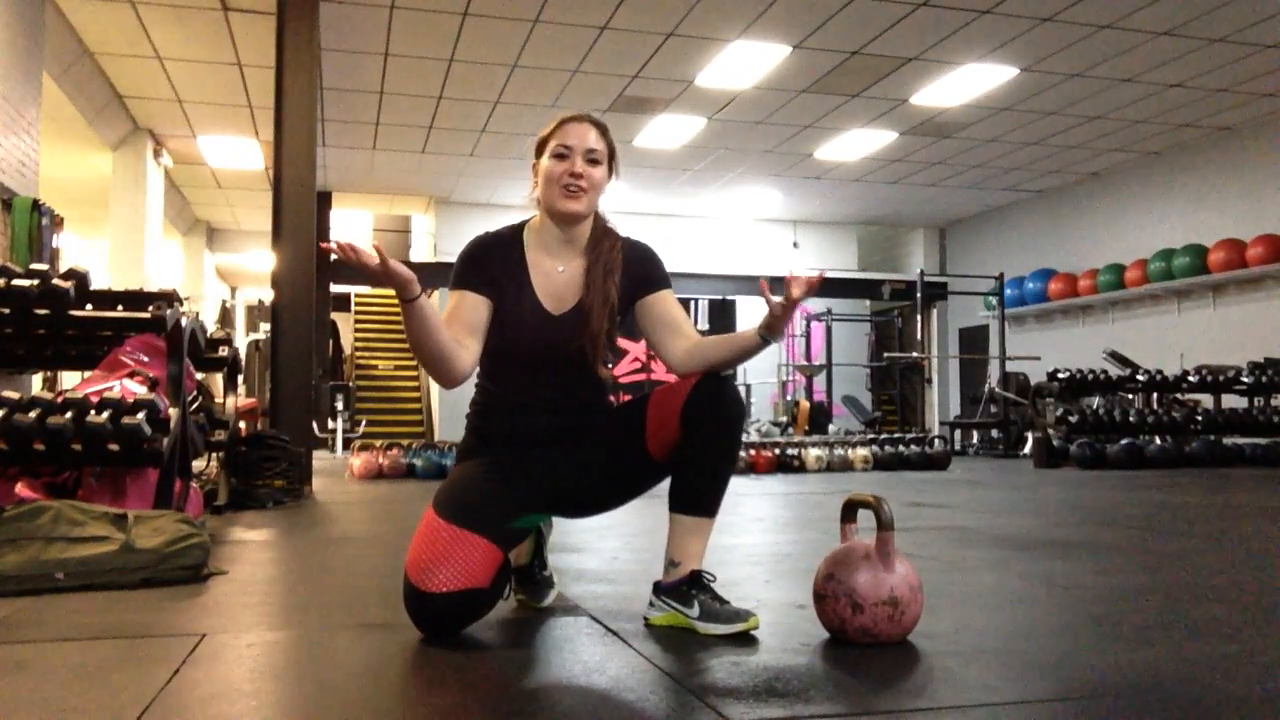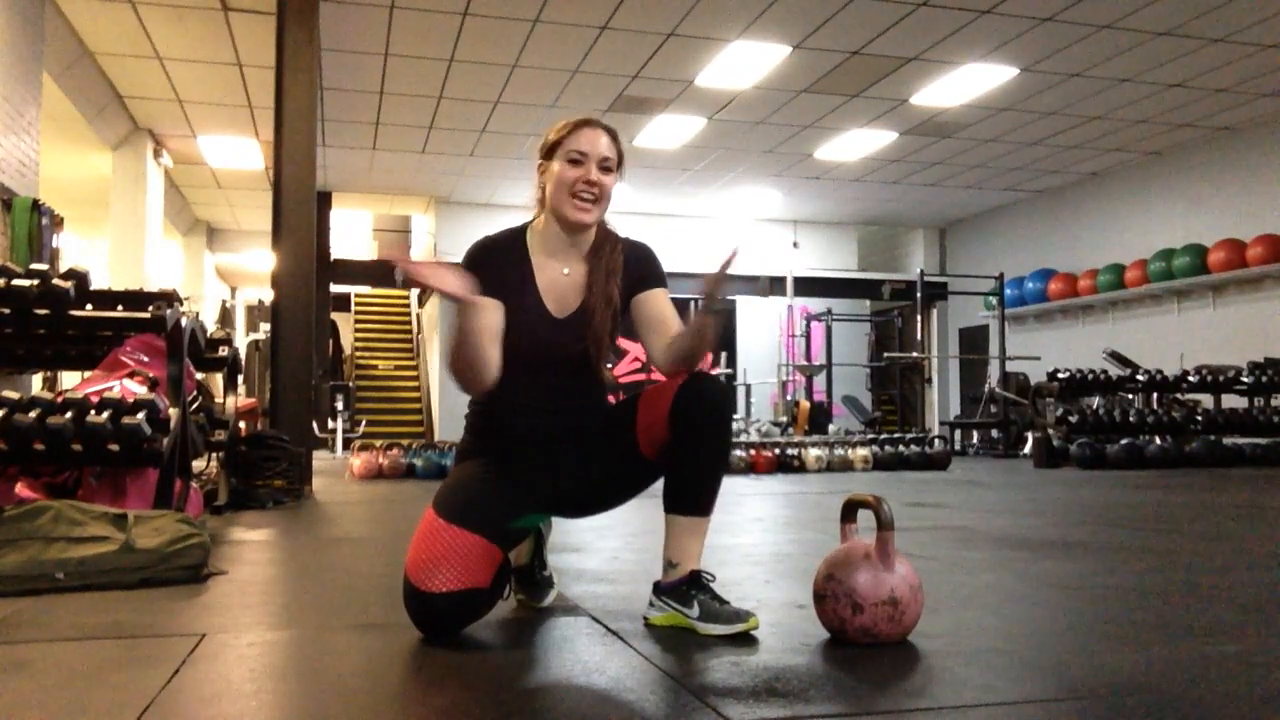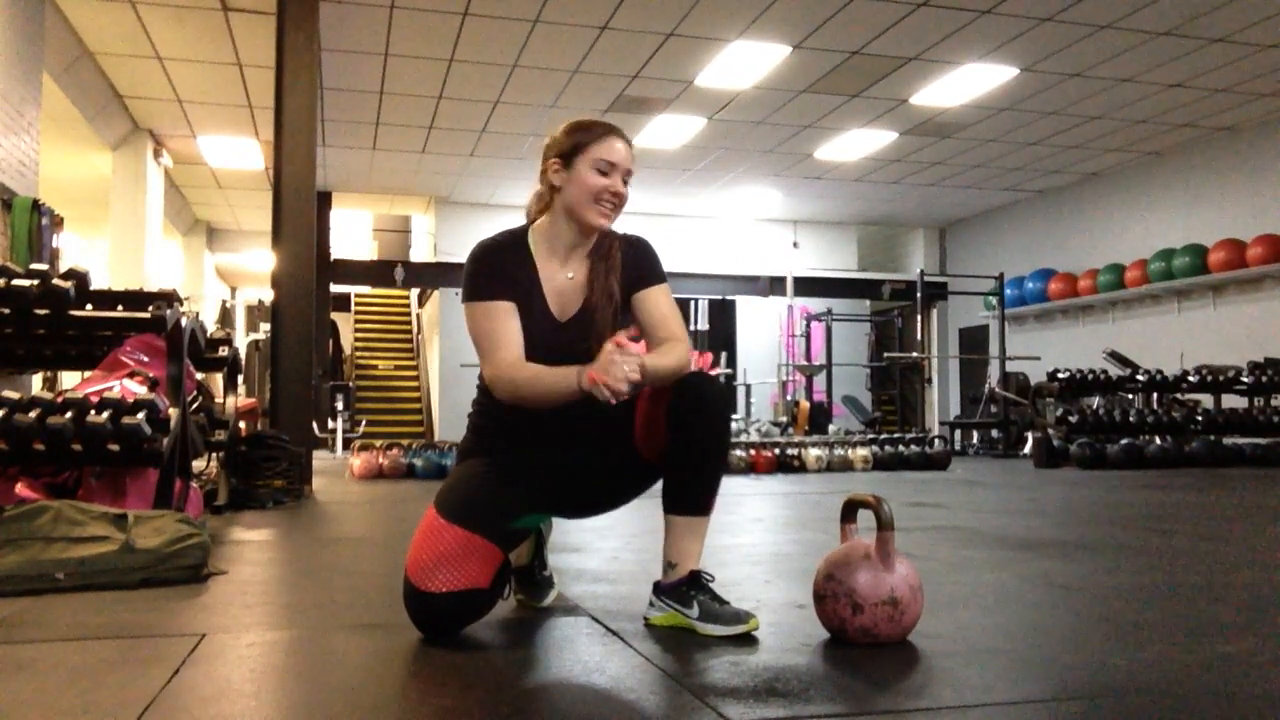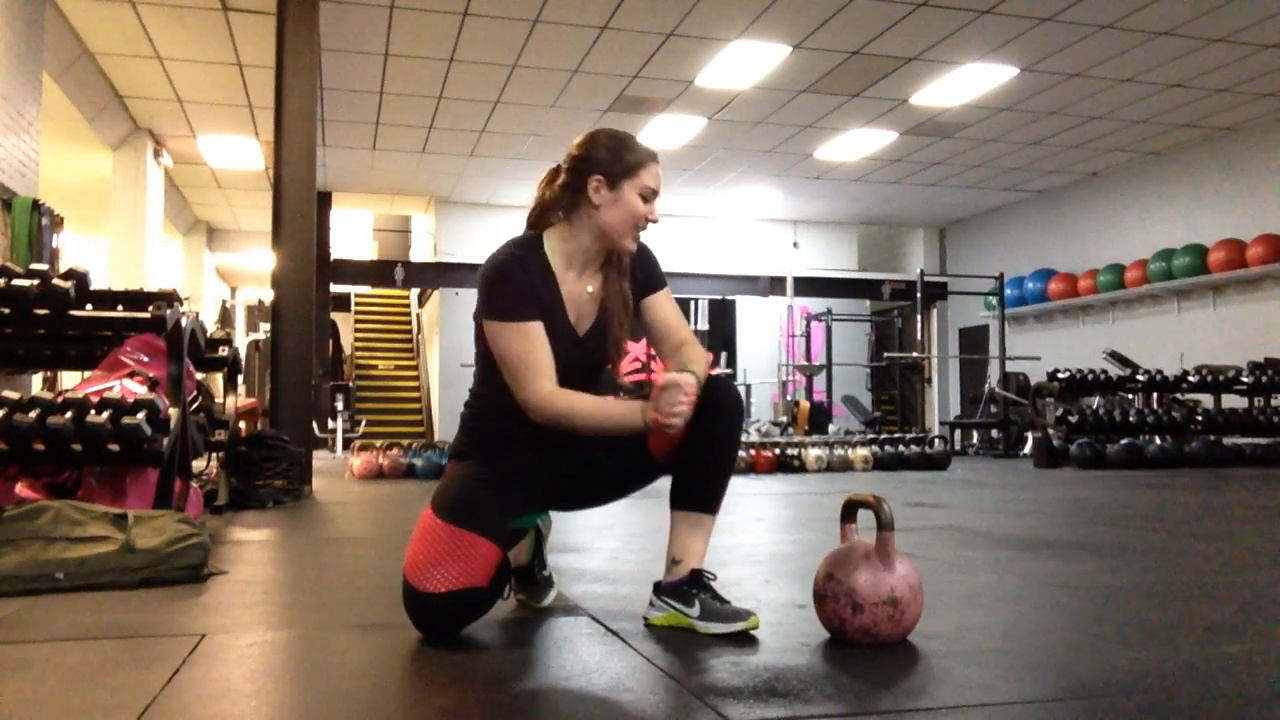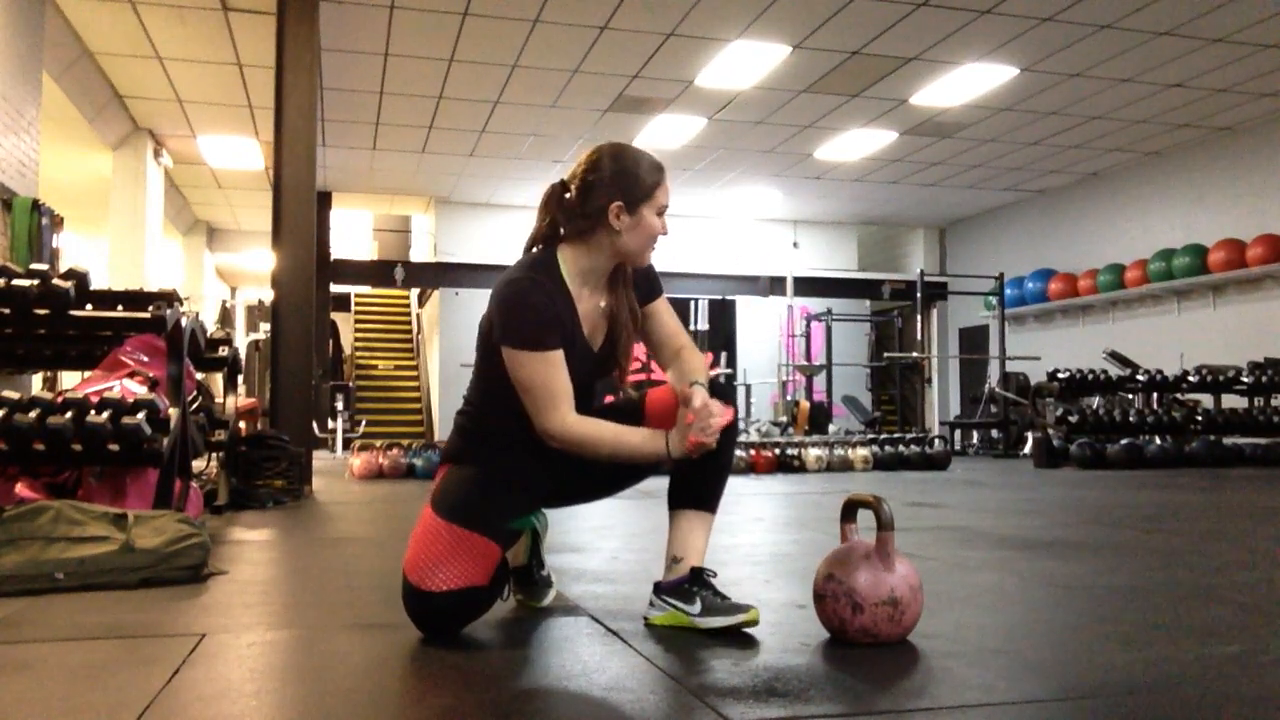
dt=0.4s
person 1, frame 1
left shoulder: (632, 261)
right shoulder: (490, 255)
left elbow: (686, 354)
right elbow: (453, 367)
left wrist: (768, 330)
right wrist: (407, 292)
left hip: (592, 449)
right hip: (502, 457)
left knee: (715, 399)
right knee: (437, 607)
left ankle: (679, 589)
right ankle: (523, 547)
person 1, frame 2
left shoulder: (632, 260)
right shoulder: (494, 256)
left elbow: (673, 358)
right elbow: (478, 377)
left wrist: (707, 312)
right wrist: (464, 307)
left hip: (592, 449)
right hip: (505, 456)
left knee: (705, 397)
right knee: (436, 608)
left ankle: (679, 589)
right ankle: (523, 542)
person 1, frame 3
left shoulder: (632, 256)
right shoulder: (496, 259)
left elbow: (677, 348)
right elbow: (503, 375)
left wrist: (631, 368)
right wrist: (588, 376)
left hip: (595, 448)
right hip: (508, 454)
left knee: (704, 397)
right knee: (436, 607)
left ankle: (679, 590)
right ankle: (523, 542)
person 1, frame 4
left shoulder: (634, 263)
right shoulder: (512, 270)
left elbow: (684, 346)
right elbow: (540, 398)
left wrist: (684, 382)
right wrist: (652, 412)
left hip: (584, 446)
right hip: (502, 455)
left knee: (716, 400)
right knee: (436, 607)
left ankle: (680, 589)
right ankle: (522, 542)
person 1, frame 5
left shoulder: (634, 275)
right shoulder: (527, 293)
left elbow: (680, 352)
right elbow: (557, 425)
left wrist: (696, 392)
right wrist: (671, 441)
left hip: (579, 448)
right hip: (497, 457)
left knee: (716, 409)
right knee: (436, 607)
left ankle: (679, 588)
right ankle: (519, 542)
